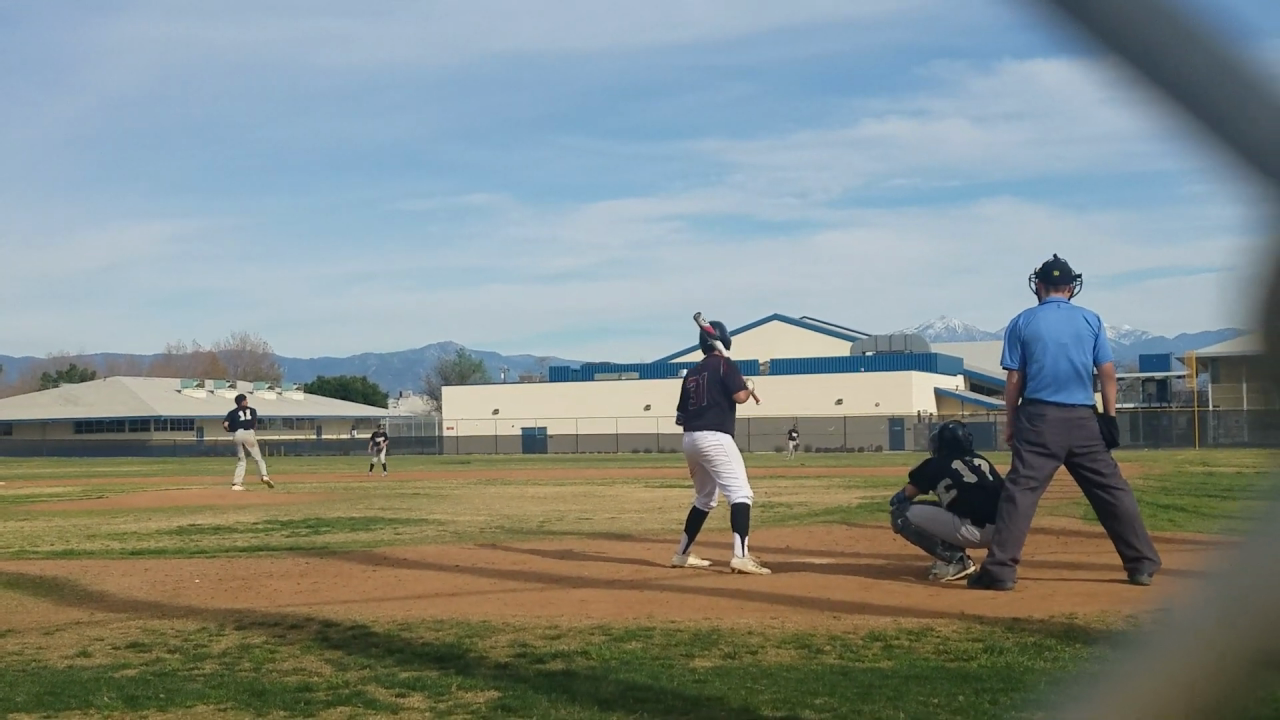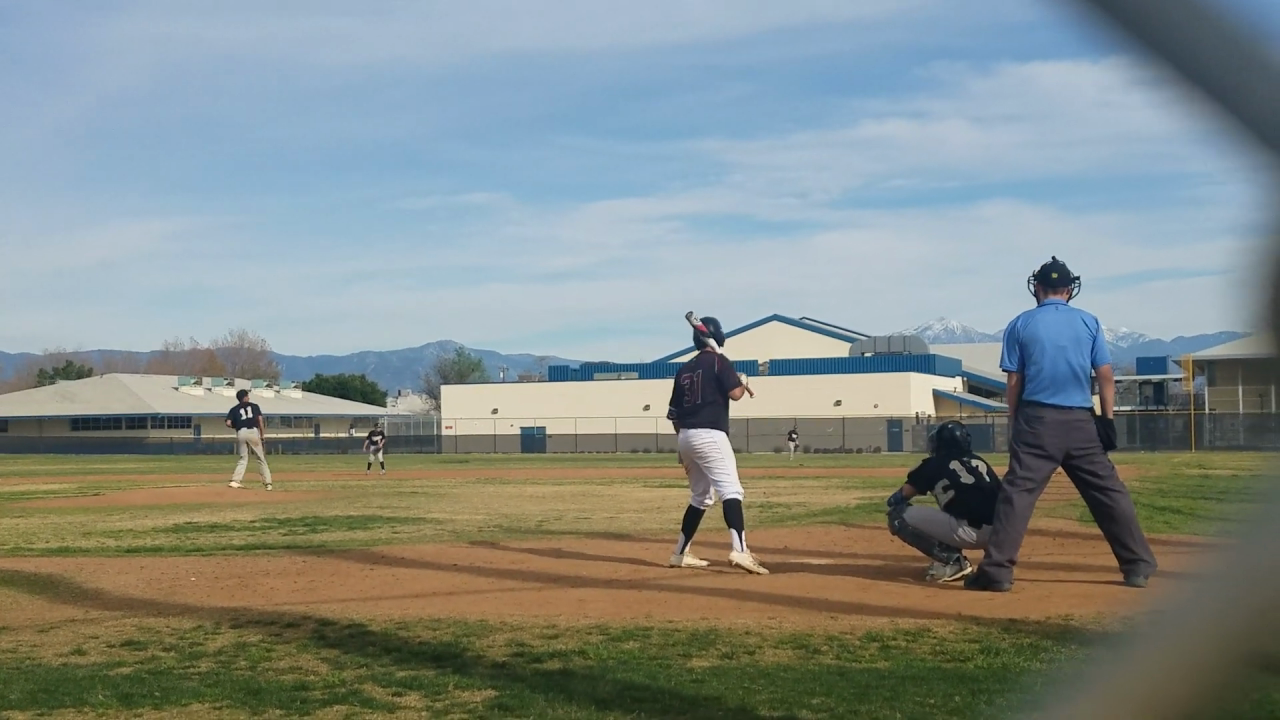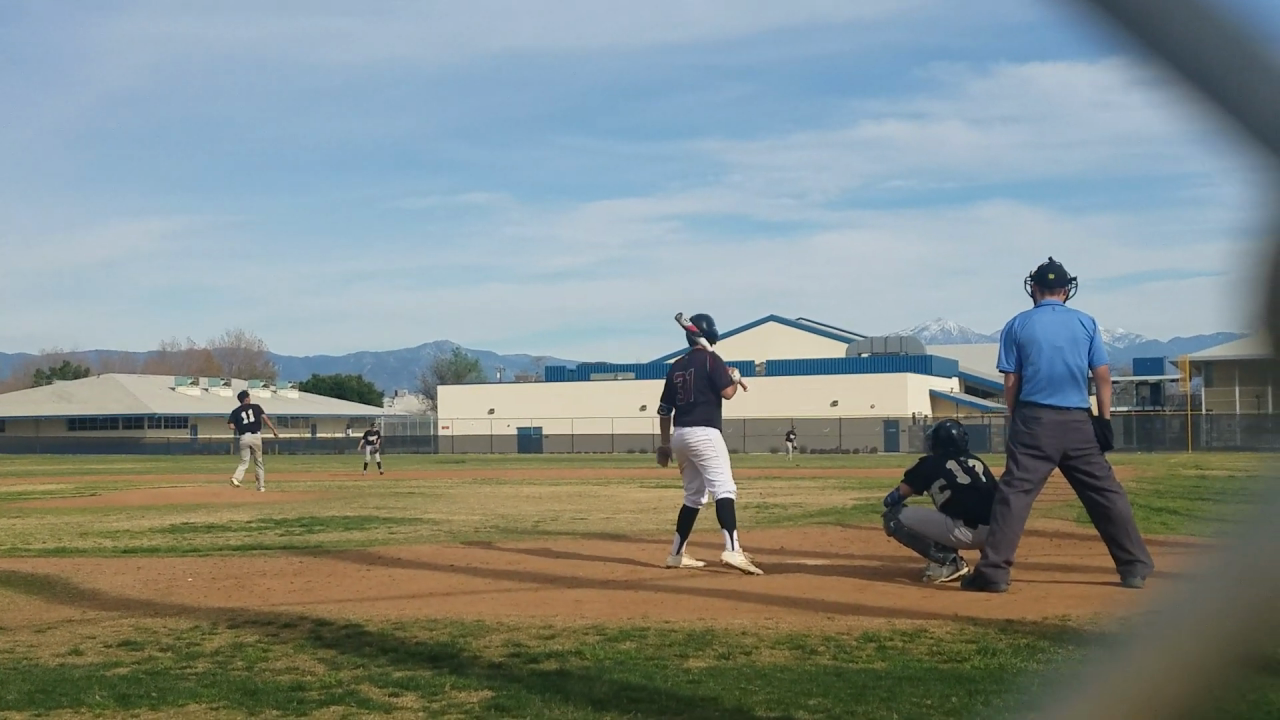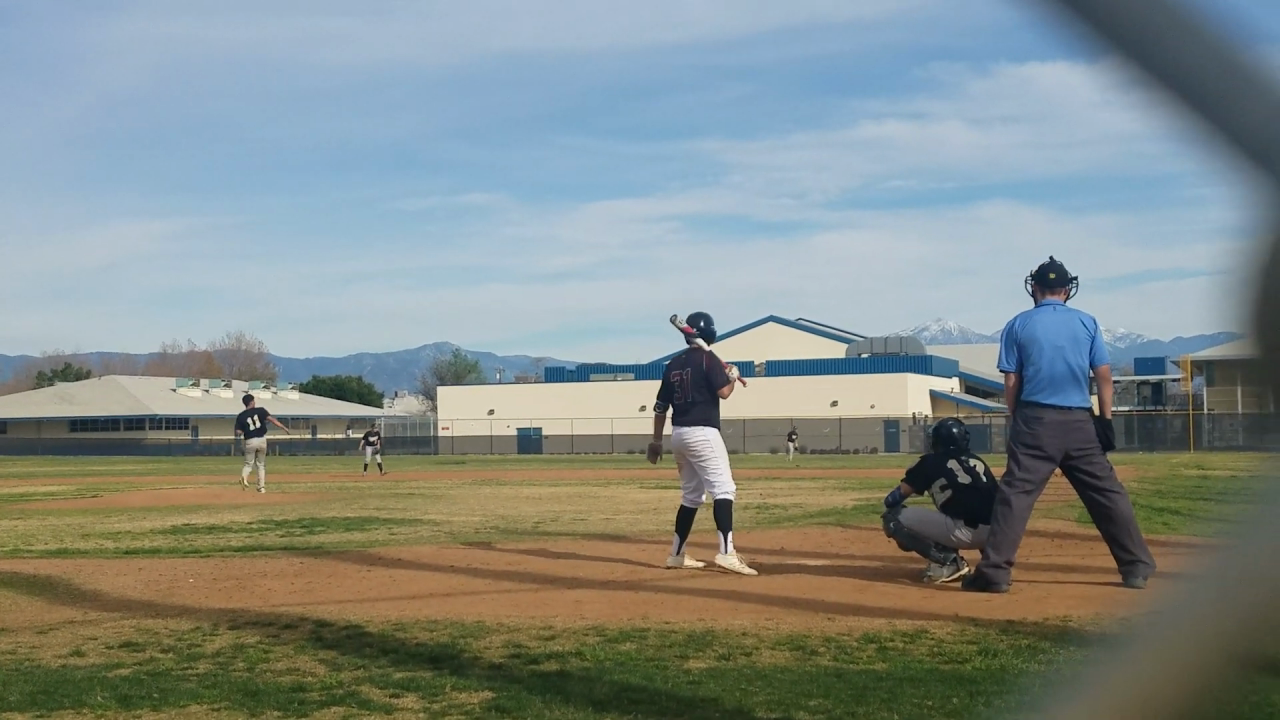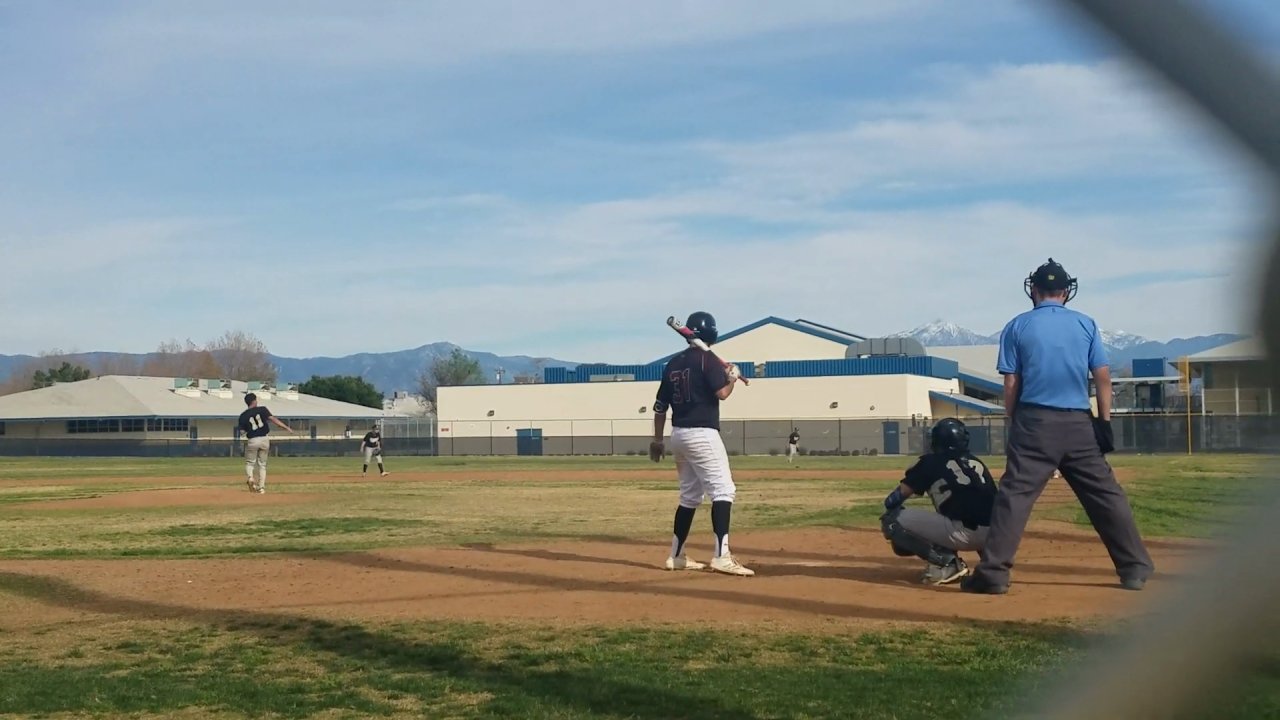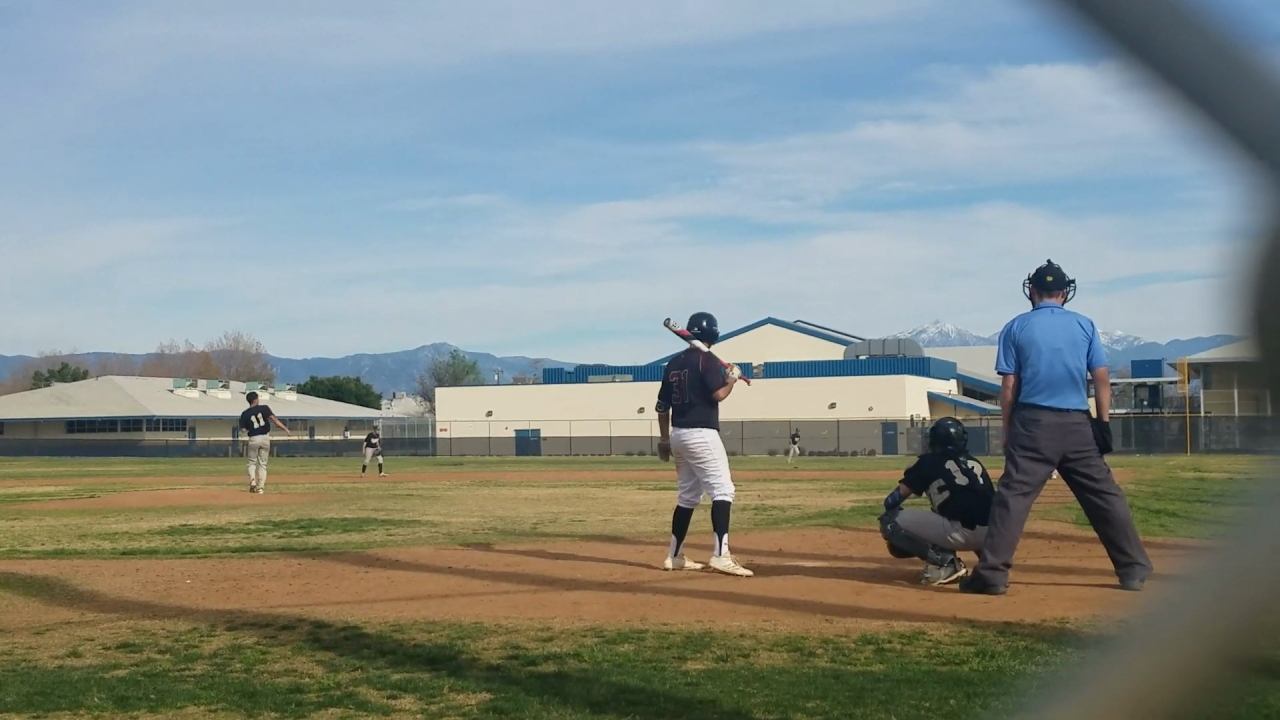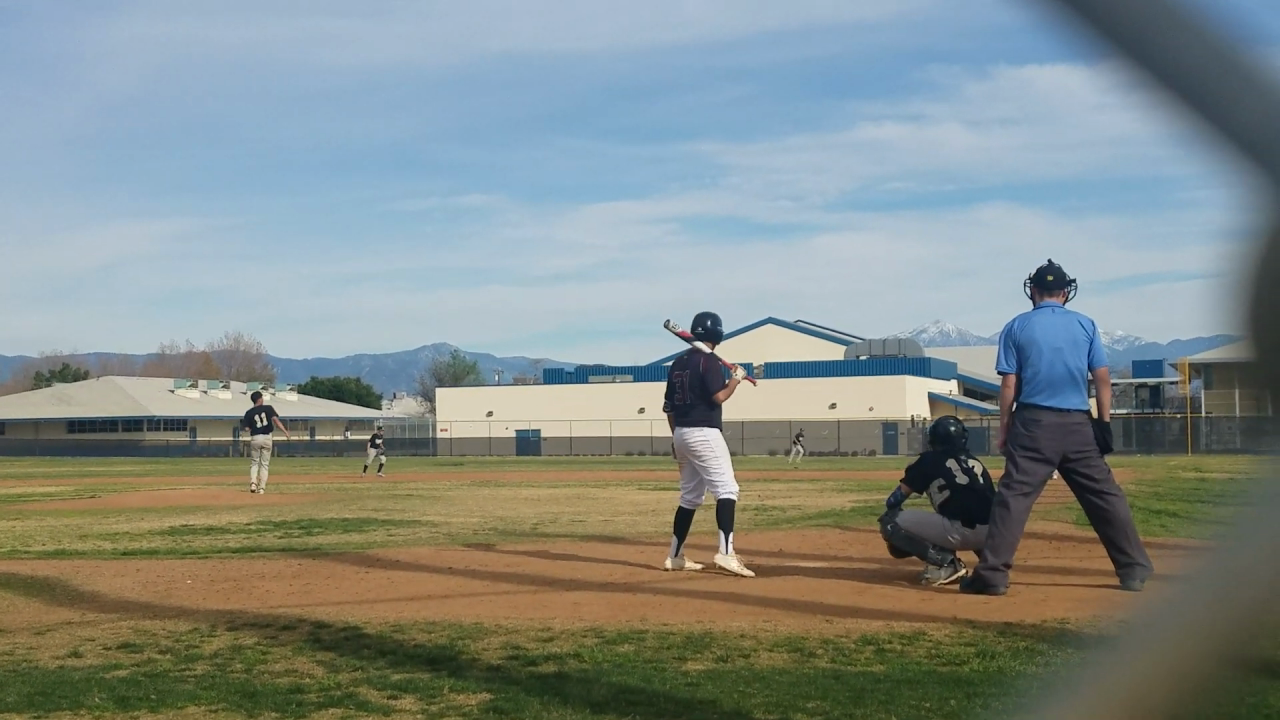
dt=0.1s
person 1, frame 1
left shoulder: (1022, 322)
right shoulder: (1091, 320)
left elbow: (1015, 380)
right elbow: (1108, 372)
left wrist: (1012, 423)
right wrist: (1109, 417)
left hip: (1038, 418)
right hip: (1083, 419)
left knee: (1020, 491)
right knee: (1111, 490)
left ankle: (999, 569)
right ankle: (1143, 565)
person 1, frame 2
left shoulder: (1021, 324)
right shoulder: (1089, 322)
left elbow: (1014, 382)
right elbow: (1106, 375)
left wrist: (1016, 423)
right wrist: (1107, 419)
left hip: (1036, 420)
right hip: (1081, 421)
left knee: (1018, 492)
right knee: (1109, 492)
left ankle: (996, 571)
right ankle: (1138, 567)
person 1, frame 3
left shoulder: (1017, 325)
right shoulder: (1086, 322)
left elbow: (1011, 383)
right elbow: (1102, 376)
left wrist: (1016, 423)
right wrist: (1104, 420)
left hip: (1034, 420)
right hip: (1079, 421)
left knee: (1015, 493)
right knee: (1105, 493)
left ankle: (993, 572)
right ankle: (1135, 568)
person 1, frame 4
left shoulder: (1018, 325)
right shoulder: (1087, 322)
left elbow: (1012, 383)
right elbow: (1104, 375)
left wrist: (1017, 423)
right wrist: (1106, 420)
left hip: (1035, 420)
right hip: (1080, 421)
left knee: (1016, 493)
right knee: (1107, 493)
left ankle: (994, 572)
right ankle: (1137, 568)
person 1, frame 5
left shoulder: (1017, 326)
right shoulder: (1086, 324)
left elbow: (1011, 385)
right elbow: (1103, 376)
left wrist: (1014, 427)
right wrist: (1104, 422)
left hip: (1034, 422)
right hip: (1079, 422)
left knee: (1015, 495)
right knee: (1105, 495)
left ankle: (992, 573)
right ankle: (1135, 569)
person 1, frame 6
left shoulder: (1016, 327)
right shoulder: (1085, 325)
left elbow: (1010, 385)
right elbow: (1101, 377)
left wrist: (1008, 429)
right wrist: (1103, 422)
left hip: (1032, 423)
right hip: (1077, 423)
left knee: (1014, 496)
right knee: (1104, 495)
left ankle: (992, 574)
right ankle: (1134, 570)
person 1, frame 7
left shoulder: (1017, 327)
right shoulder: (1085, 325)
left elbow: (1010, 384)
right elbow: (1102, 377)
left wrist: (1004, 428)
right wrist: (1104, 423)
left hip: (1033, 423)
right hip: (1078, 423)
left knee: (1014, 495)
right knee: (1105, 496)
left ankle: (991, 574)
right ankle: (1135, 570)
person 2, frame 1
left shoulder: (692, 372)
right shoulder: (724, 364)
left elbow: (681, 416)
right elbow: (740, 397)
right wrist: (750, 387)
left hip: (691, 439)
right hip: (715, 438)
left knee: (704, 498)
right knee: (740, 493)
left ankle: (683, 554)
right ankle: (741, 556)
person 2, frame 2
left shoulder: (684, 369)
right shoulder: (718, 361)
left elbow: (673, 412)
right elbow: (735, 393)
right wrist: (744, 382)
left hip: (685, 437)
right hip: (709, 435)
left knee: (700, 497)
right knee: (730, 490)
left ankle: (681, 554)
right ankle: (740, 550)
person 2, frame 3
left shoulder: (676, 366)
right shoulder: (710, 359)
left elbow: (665, 408)
right elbow: (728, 392)
left wrist: (665, 443)
right wrist: (735, 378)
left hip: (680, 434)
right hip: (704, 433)
left knee: (694, 495)
right knee: (724, 488)
left ankle: (677, 554)
right ankle: (733, 550)
person 2, frame 4
left shoulder: (673, 364)
right shoulder: (707, 358)
left elbow: (661, 406)
right elbow: (724, 391)
left wrist: (656, 441)
right wrist: (733, 375)
left hip: (679, 434)
right hip: (703, 433)
left knee: (692, 495)
right knee: (723, 489)
left ankle: (676, 555)
right ankle: (727, 552)
person 2, frame 5
left shoulder: (673, 363)
right shoulder: (706, 359)
left elbow: (660, 405)
right elbow: (721, 393)
left wrist: (657, 439)
right wrist: (733, 376)
left hip: (678, 434)
right hip: (702, 434)
left knee: (689, 496)
right knee: (723, 490)
left ankle: (676, 556)
right ankle: (722, 555)
person 2, frame 6
left shoulder: (673, 364)
right shoulder: (705, 360)
left elbow: (662, 406)
right elbow: (719, 394)
left wrist: (664, 439)
right wrist: (733, 376)
left hip: (679, 435)
right hip: (701, 434)
left knee: (687, 496)
right knee: (722, 490)
left ankle: (675, 556)
right ankle: (721, 555)
person 2, frame 7
left shoulder: (678, 363)
right shoulder: (708, 361)
left elbow: (669, 405)
right elbow: (719, 396)
left wrist: (678, 431)
right wrist: (736, 377)
left hip: (681, 434)
right hip: (704, 433)
left knee: (689, 496)
right knee: (726, 489)
left ankle: (675, 557)
right ankle: (726, 553)
person 3, frame 1
left shoulder: (935, 464)
right shoulder: (982, 461)
left elbow: (898, 500)
left hip: (973, 531)
left knee: (900, 514)
left ankle: (953, 560)
person 3, frame 2
left shoulder: (933, 464)
right shoulder: (979, 462)
left elbow: (895, 500)
left hip: (970, 532)
left knee: (897, 515)
left ankle: (950, 560)
person 3, frame 3
left shoulder: (930, 463)
right shoulder: (976, 462)
left elbow: (891, 500)
left hip: (966, 532)
left knee: (892, 517)
left ankle: (946, 561)
person 3, frame 4
left shoulder: (931, 462)
right shoulder: (977, 461)
left elbow: (892, 500)
left hip: (966, 532)
left knee: (892, 518)
left ankle: (947, 561)
person 3, frame 5
left shoulder: (930, 462)
right shoulder: (976, 462)
left elbow: (892, 501)
left hip: (964, 533)
left knee: (891, 520)
left ankle: (946, 562)
person 3, frame 6
left shoulder: (929, 462)
right shoulder: (974, 463)
left elbow: (892, 501)
left hip: (962, 533)
left knee: (889, 521)
left ankle: (944, 562)
person 3, frame 7
left shoulder: (929, 460)
right shoulder: (975, 462)
left elbow: (893, 501)
left wrist: (898, 521)
left hip: (962, 531)
left knee: (889, 522)
left ankle: (944, 562)
